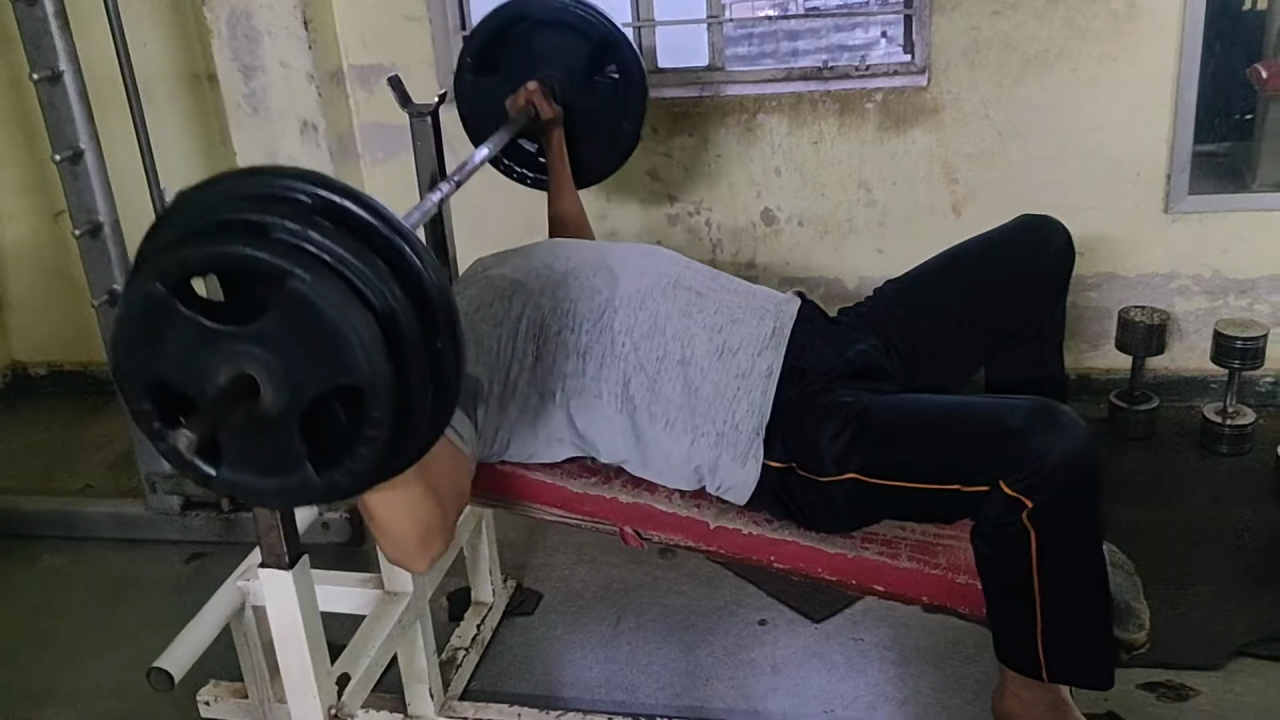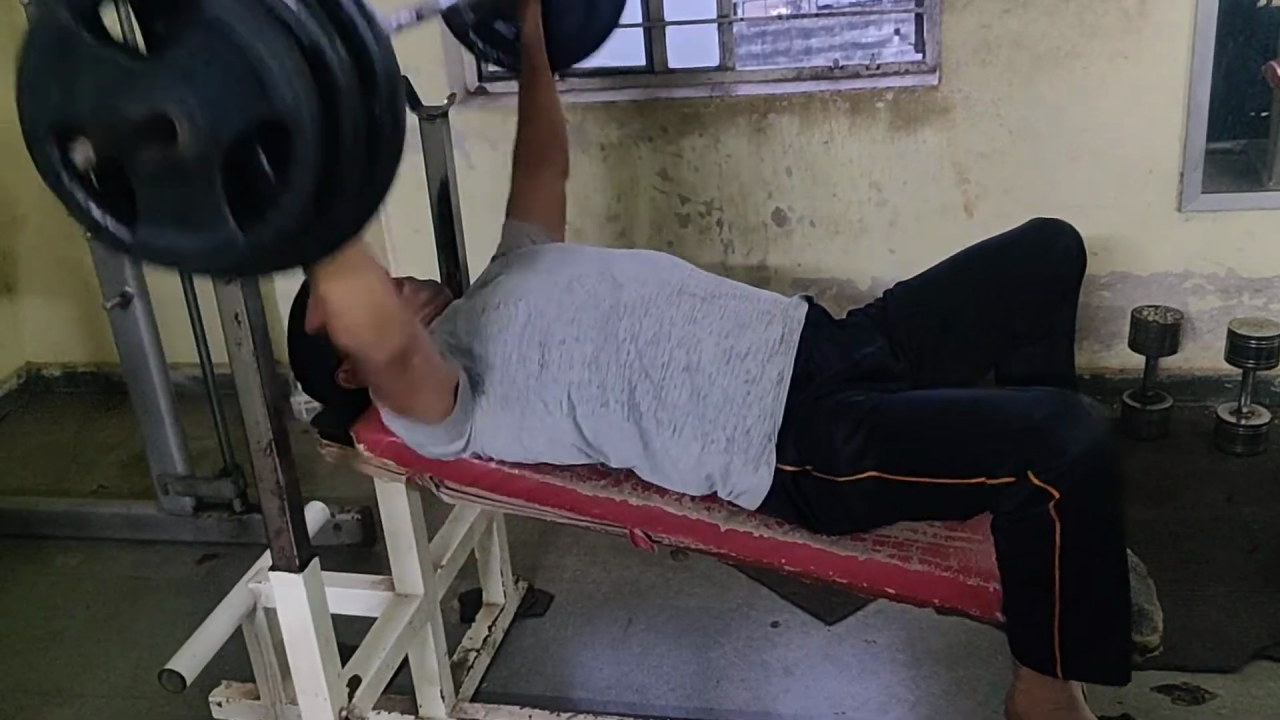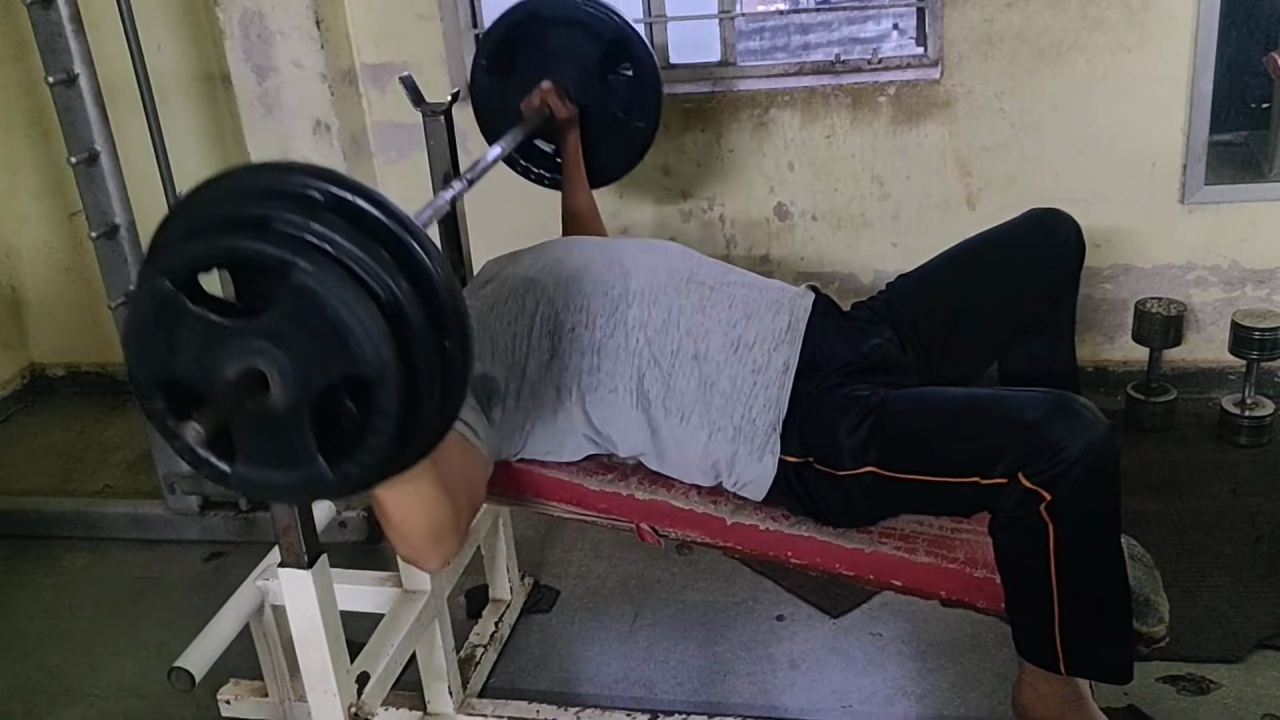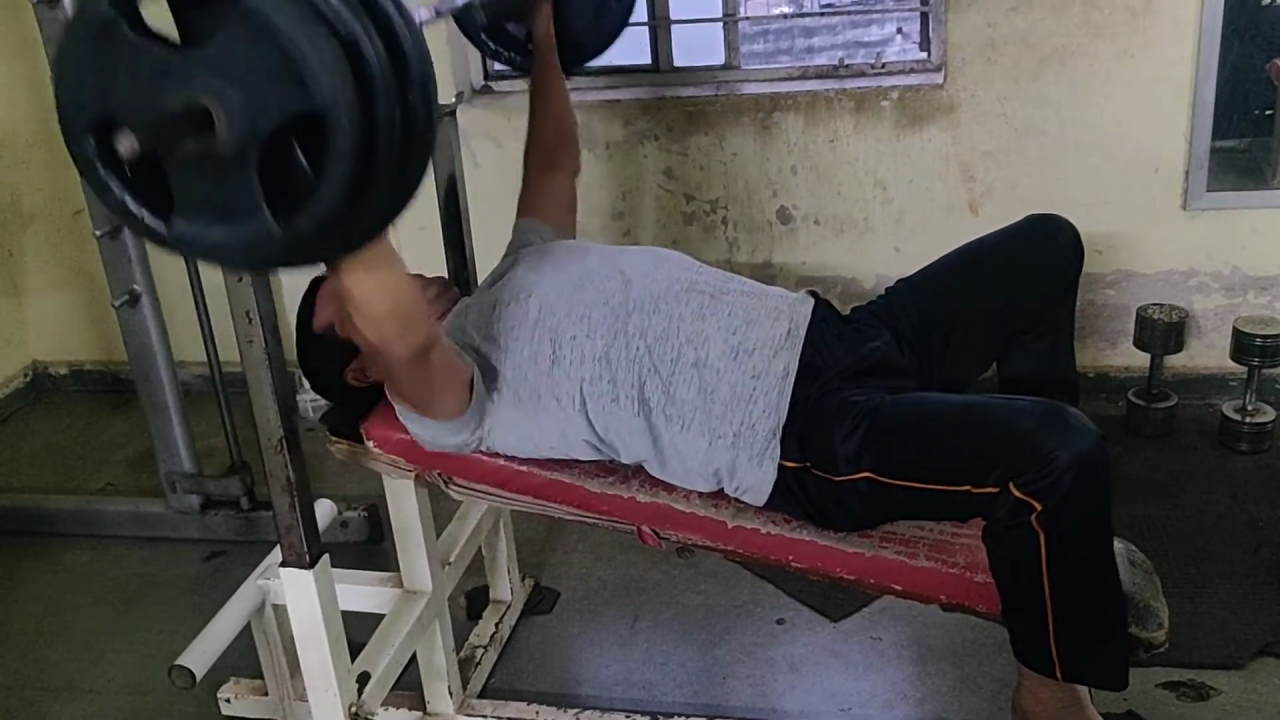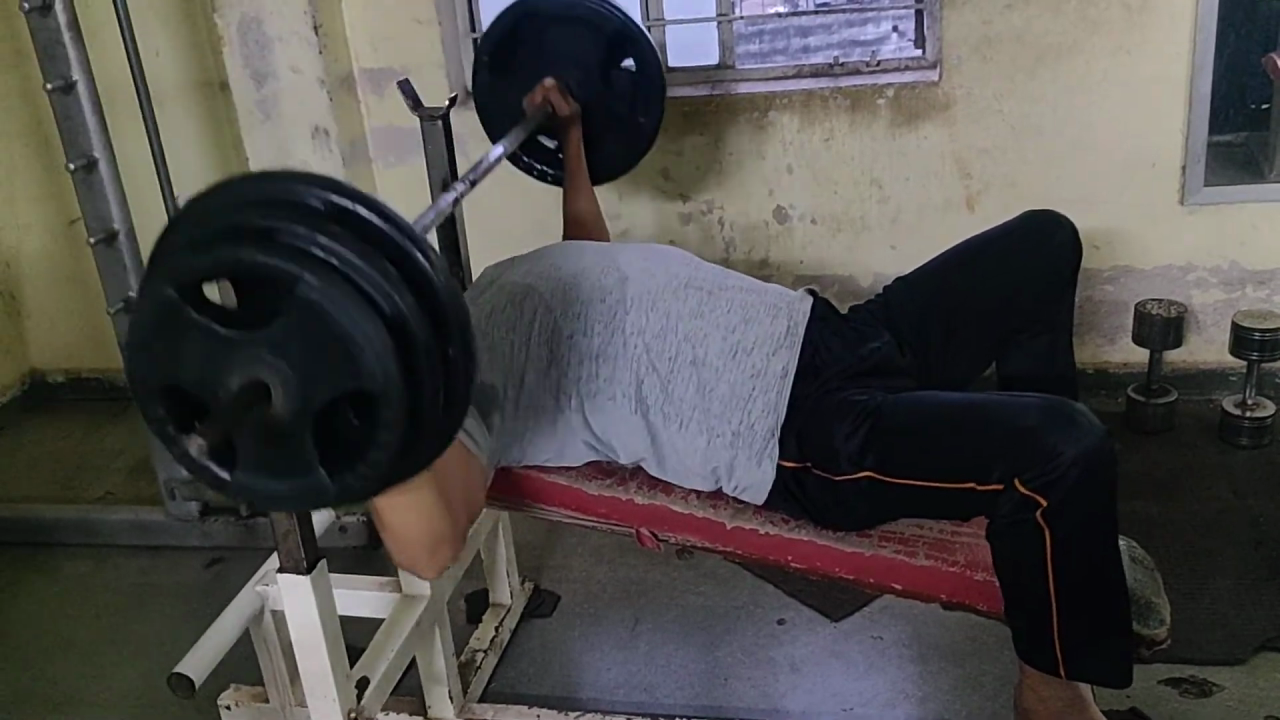
dt=1s
person 1, frame 1
left shoulder: (482, 283)
left elbow: (578, 270)
right elbow: (419, 538)
left wrist: (551, 136)
left hip: (818, 344)
right hip: (794, 433)
left knee: (1035, 247)
right knee: (1055, 447)
left ankle: (1033, 529)
person 1, frame 2
left shoulder: (501, 288)
right shoulder: (436, 400)
left elbow: (545, 169)
right elbow: (379, 336)
left hip: (825, 347)
right hip: (801, 439)
left knee: (1047, 251)
right knee: (1072, 439)
left ankle: (1048, 525)
person 1, frame 3
left shoulder: (489, 289)
left elbow: (591, 269)
right elbow: (433, 538)
left wrist: (566, 134)
left hip: (830, 336)
right hip: (809, 427)
left knee: (1047, 241)
right knee: (1074, 440)
left ankle: (1052, 519)
person 1, frame 4
left shoulder: (513, 285)
right shoulder: (452, 400)
left elbow: (556, 168)
right elbow: (406, 335)
left hip: (831, 343)
right hip: (807, 434)
left knee: (1045, 247)
right knee: (1065, 451)
left ankle: (1051, 525)
person 1, frame 5
left shoulder: (487, 297)
left elbow: (590, 269)
right elbow: (431, 543)
left wrist: (568, 132)
left hip: (827, 340)
right hip: (806, 431)
left knee: (1043, 244)
right knee: (1070, 446)
left ankle: (1056, 528)
